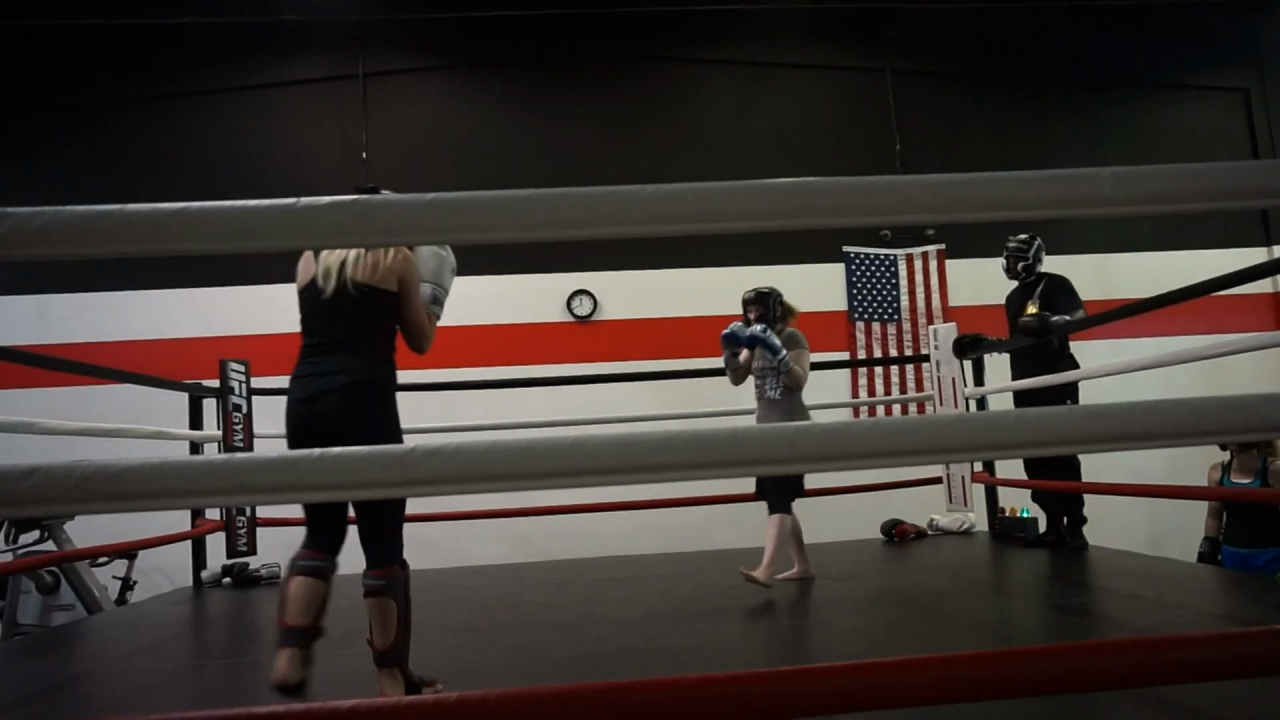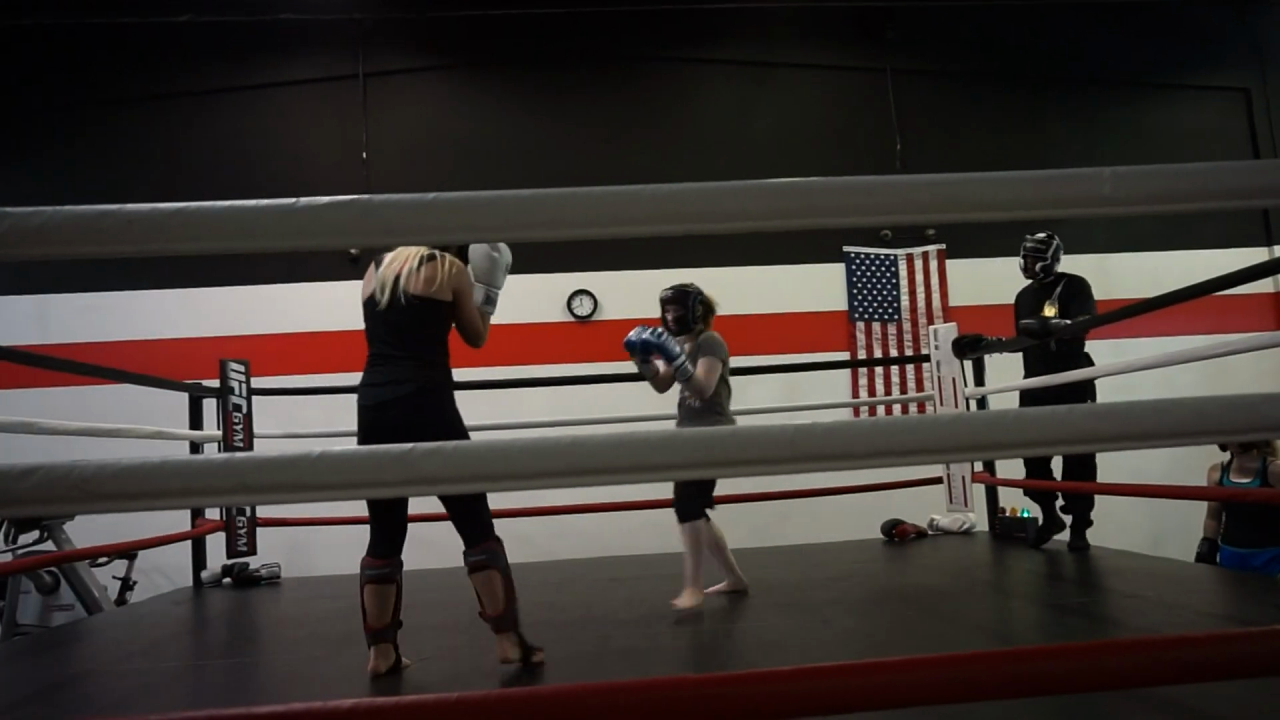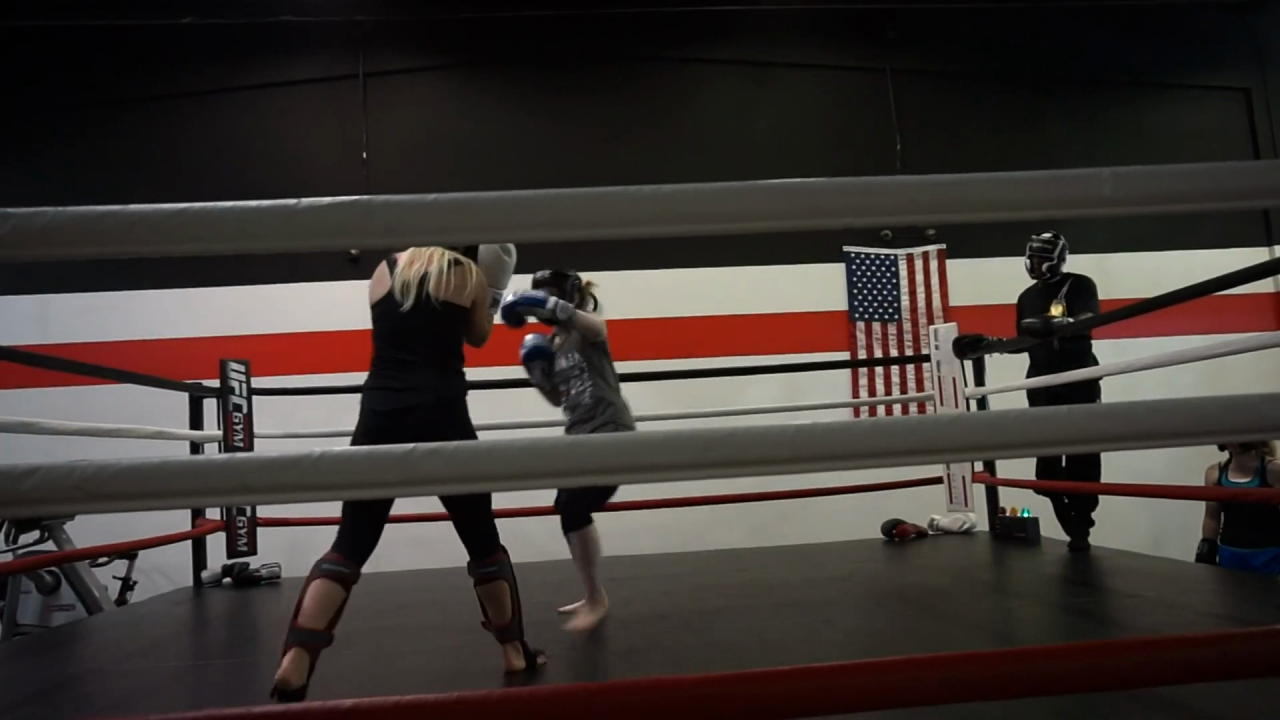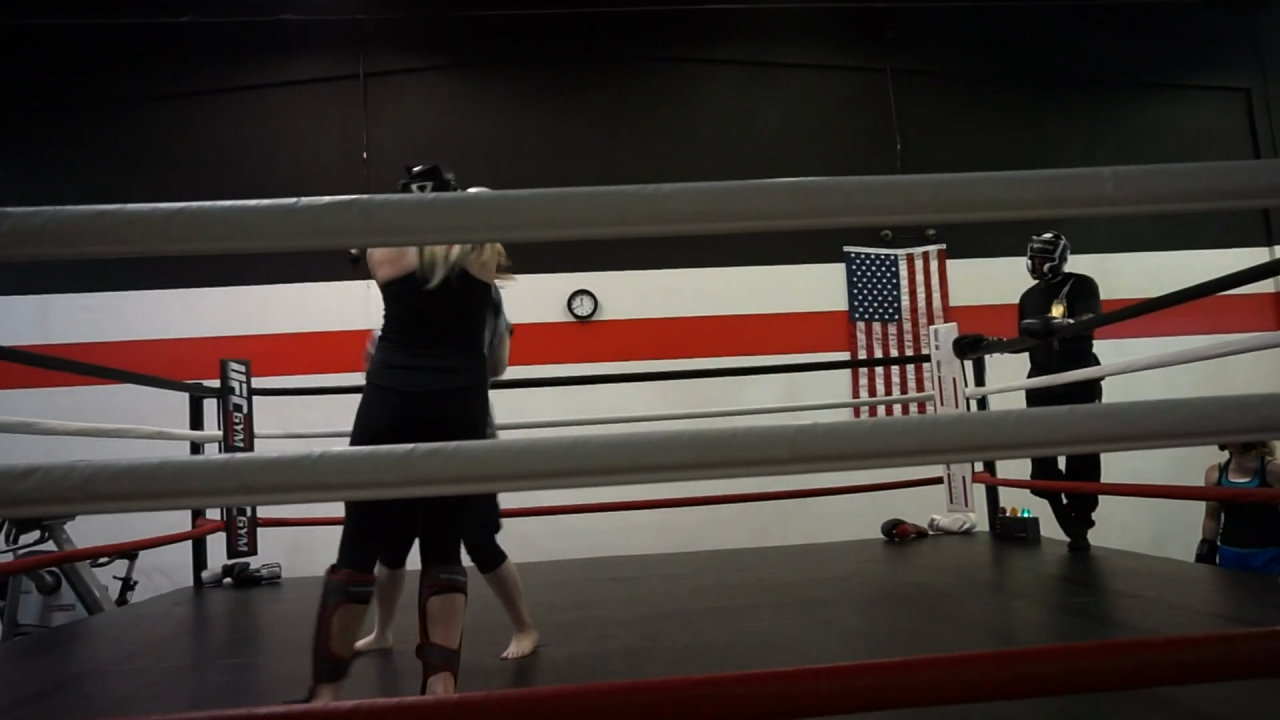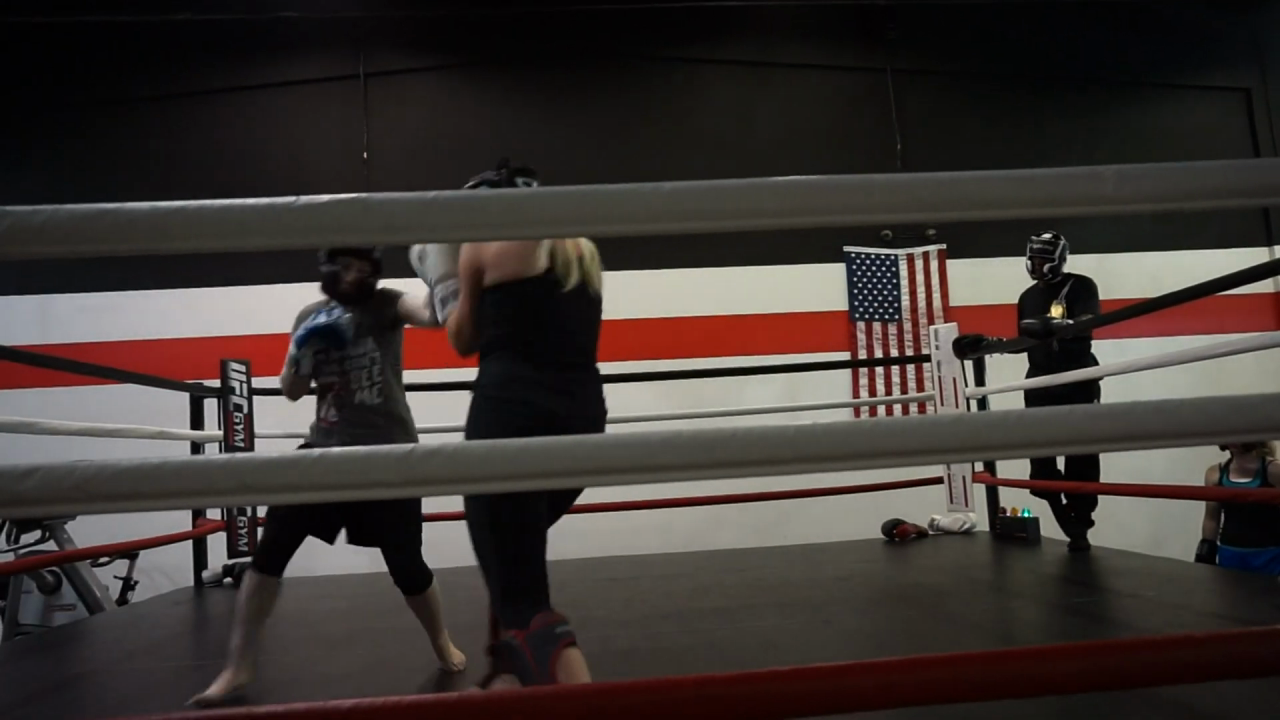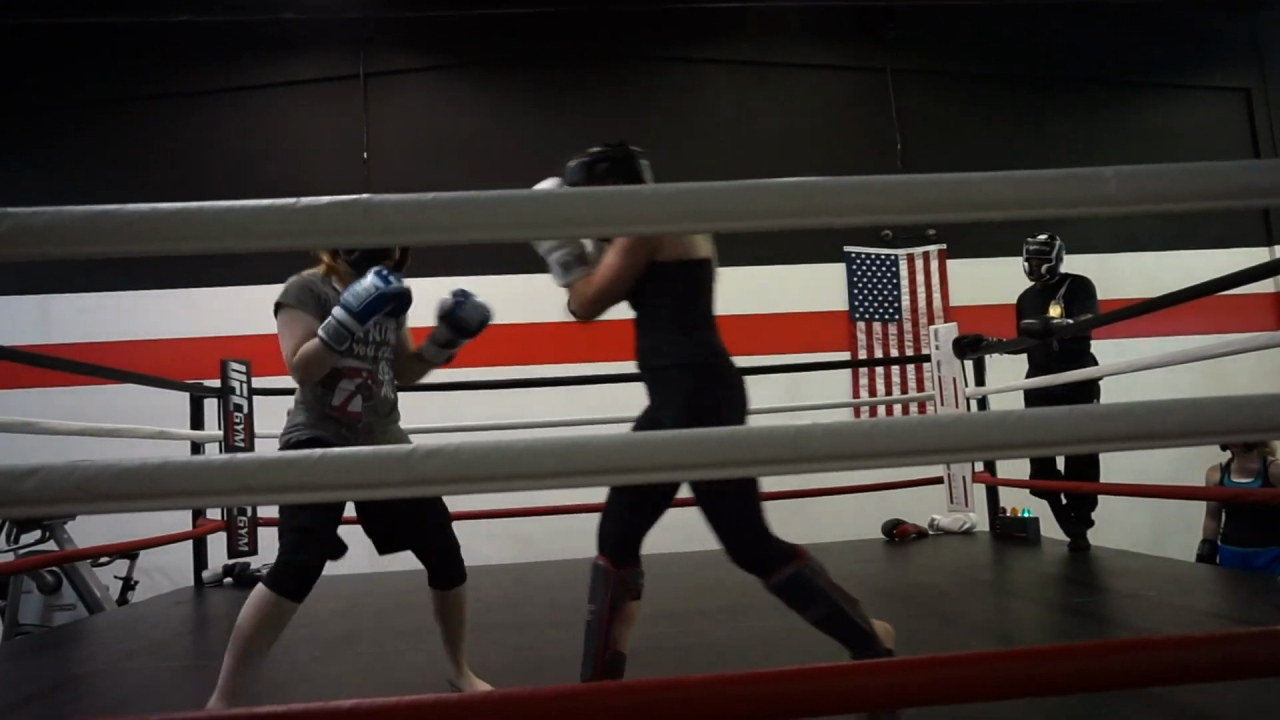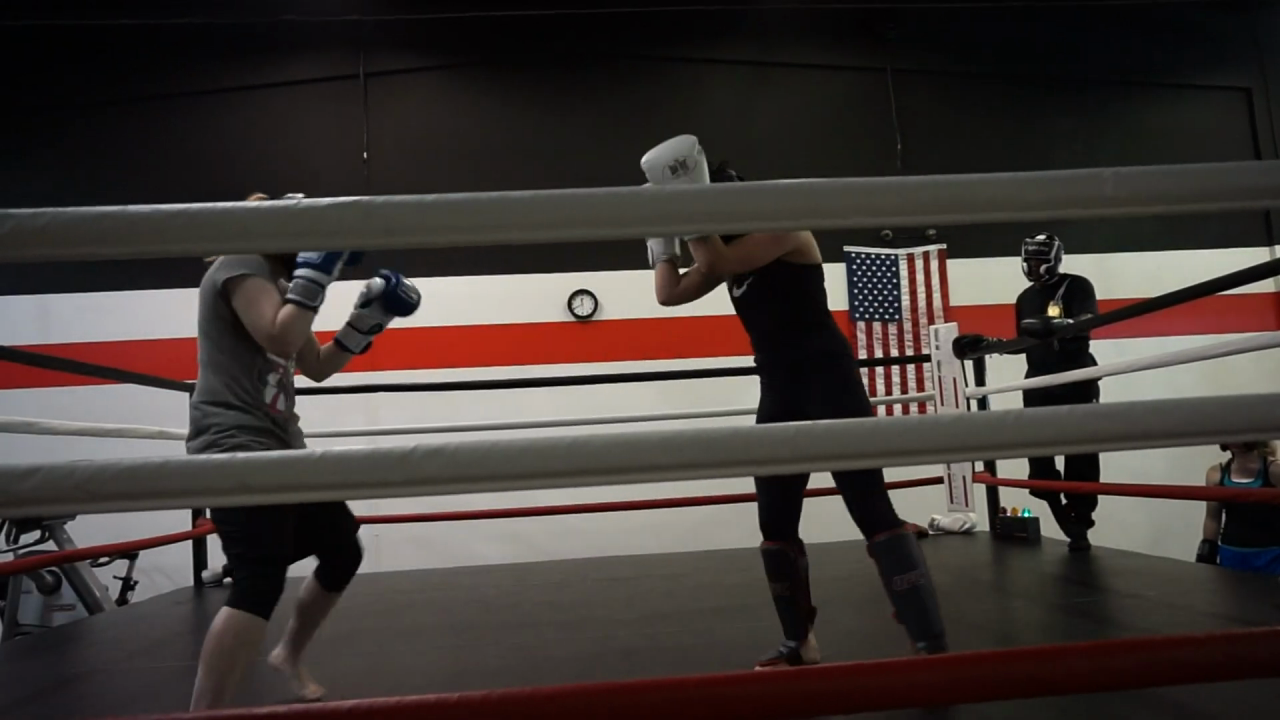
dt=0.5s
person 1, frame 1
left shoulder: (310, 256)
right shoulder: (398, 257)
right elbow: (418, 339)
right wrist: (432, 293)
left hip: (306, 399)
right hip: (367, 405)
left knee: (319, 537)
right knee: (382, 546)
left ankle: (290, 657)
right ankle: (391, 677)
person 1, frame 2
left shoulder: (375, 270)
right shoulder: (452, 268)
right elbow: (476, 337)
right wrist: (484, 294)
left hip: (375, 408)
right hip: (427, 406)
left knee: (384, 537)
right knee: (477, 529)
left ankle: (381, 652)
right ankle: (509, 642)
person 1, frame 3
left shoulder: (384, 271)
right shoulder: (470, 275)
right wrist: (492, 294)
left hip: (381, 415)
right hip: (440, 415)
left knee: (349, 544)
right knee: (482, 539)
left ankle: (295, 663)
right ankle: (514, 651)
person 1, frame 4
left shoulder: (384, 246)
right shoulder: (487, 250)
left hip: (393, 398)
right hip: (463, 402)
left knee: (360, 555)
right knee: (442, 552)
left ankle: (326, 689)
right ankle: (441, 682)
person 1, frame 5
left shoulder: (484, 242)
right shoulder: (581, 249)
left elbow: (464, 341)
left wrist: (447, 282)
left hip: (510, 418)
right hip: (580, 423)
left knee: (521, 599)
right knee: (513, 557)
right ankle: (506, 680)
person 1, frame 6
right shoulder: (652, 236)
left elbow: (586, 304)
right elbow: (593, 302)
left wrist: (561, 249)
right wrist: (572, 248)
left hip: (696, 393)
right hip: (677, 397)
left knee: (751, 545)
right knee: (615, 535)
left ankle: (871, 645)
right ankle: (599, 681)
person 1, frame 7
left shoulder: (783, 232)
right shoulder: (731, 248)
left elbow: (718, 264)
right elbow: (669, 293)
right wrist: (664, 235)
left hip: (830, 380)
right hip: (779, 392)
left knee: (871, 512)
right knee: (776, 525)
left ankle: (930, 643)
right ankle: (798, 642)
person 2, frame 1
left shoulder: (792, 338)
right shoulder: (755, 342)
left elbow: (798, 380)
right elbow: (736, 378)
left wrist: (775, 349)
right wrist: (731, 350)
right hip: (766, 428)
left knee: (777, 496)
right knee: (777, 497)
left ankle: (765, 569)
right ankle: (802, 565)
person 2, frame 2
left shoulder: (710, 342)
right shoulder: (681, 342)
left elbow: (703, 389)
right elbow: (662, 385)
left wrist: (673, 355)
right wrist: (644, 358)
left knee: (686, 501)
right knee: (692, 507)
left ankle: (693, 586)
right ankle: (734, 577)
person 2, frame 3
left shoulder: (589, 327)
right shoulder: (553, 344)
left elbow: (584, 317)
right elbow: (556, 398)
left wrist: (535, 303)
right wrist: (535, 365)
left hip: (610, 433)
right hip: (580, 436)
left knee: (572, 507)
right knee: (576, 513)
left ankle: (594, 599)
right ankle: (591, 596)
person 2, frame 4
left shoulder: (485, 317)
left elbow: (494, 367)
left wrist: (494, 312)
left knee: (480, 544)
right knee: (394, 541)
left ankle: (525, 630)
right ankle: (383, 631)
person 2, frame 5
left shoulder: (384, 303)
right shoulder: (313, 317)
left elbow: (427, 314)
right elbow: (291, 391)
right wrist: (304, 350)
right hip: (326, 449)
left knee: (406, 561)
right knee: (272, 547)
left ankle: (441, 642)
right ankle: (237, 669)
person 2, frame 6
left shoulder: (388, 299)
right shoulder: (306, 290)
left elbow: (406, 371)
right elbow: (303, 371)
left wrist: (450, 331)
right wrist: (350, 313)
left hip: (384, 446)
right hip: (319, 444)
left knee: (445, 553)
right knee: (296, 569)
left ankle: (460, 672)
right ankle: (220, 701)
person 2, frame 7
left shoulder: (279, 282)
right shoulder: (239, 269)
left elbow: (320, 366)
right elbow: (276, 339)
left wrist: (371, 315)
right wrist: (314, 273)
left hip: (280, 447)
right hip: (235, 447)
left knee: (343, 552)
right knee: (258, 585)
left ankle: (290, 655)
person 3, frame 1
left shoulder: (1055, 285)
right shoulder: (1013, 298)
left elbow: (1079, 318)
left wrist: (1049, 322)
left hip: (1057, 382)
right hip: (1026, 386)
left knee: (1061, 454)
right knee: (1036, 458)
left ankle: (1075, 527)
right ankle: (1055, 526)
person 3, frame 2
left shoulder: (1074, 285)
right shoulder: (1024, 296)
left elbow: (1085, 322)
left wrist: (1049, 325)
left hip: (1072, 382)
right hip: (1036, 384)
left knee: (1077, 456)
right knee: (1033, 453)
left ankle: (1079, 528)
right ankle: (1050, 517)
person 3, frame 3
left shoulder: (1080, 285)
right shoulder: (1027, 297)
left elbow: (1087, 320)
left wrist: (1052, 324)
left hip: (1079, 381)
right hip: (1042, 384)
left knee: (1082, 457)
right knee: (1046, 458)
left ankle: (1080, 526)
right ankle: (1070, 519)
person 3, frame 4
left shoulder: (1082, 285)
right shoulder: (1029, 296)
left elbow: (1088, 322)
left wrist: (1052, 325)
left hip: (1079, 382)
right hip: (1042, 384)
left knee: (1081, 457)
right knee: (1041, 457)
left ankle: (1080, 526)
right ankle: (1070, 523)
person 3, frame 5
left shoulder: (1081, 286)
right shoulder: (1028, 297)
left elbow: (1088, 323)
left wrist: (1052, 325)
left hip: (1078, 381)
right hip: (1041, 383)
left knee: (1080, 457)
right knee: (1039, 454)
left ankle: (1079, 525)
right ankle: (1070, 522)
person 3, frame 6
left shoulder: (1079, 286)
right shoulder: (1026, 298)
left elbow: (1087, 322)
left wrist: (1052, 325)
left hip: (1077, 381)
right hip: (1041, 383)
left knee: (1080, 456)
left ankle: (1080, 524)
right ankle: (1069, 522)
person 3, frame 7
left shoulder: (1077, 286)
right shoulder: (1025, 298)
left elbow: (1087, 322)
left wrist: (1051, 324)
left hip: (1076, 380)
right hip: (1039, 383)
left knee: (1080, 457)
right knee: (1037, 451)
left ankle: (1080, 525)
right ankle: (1068, 520)
